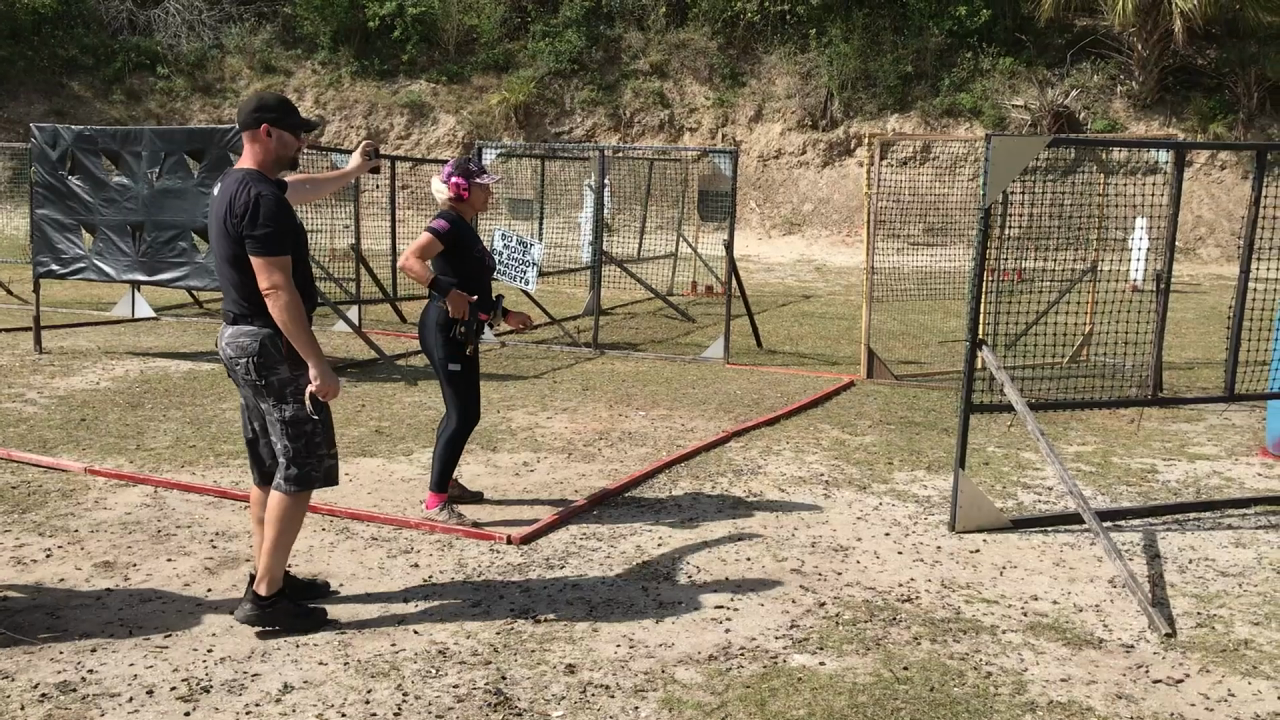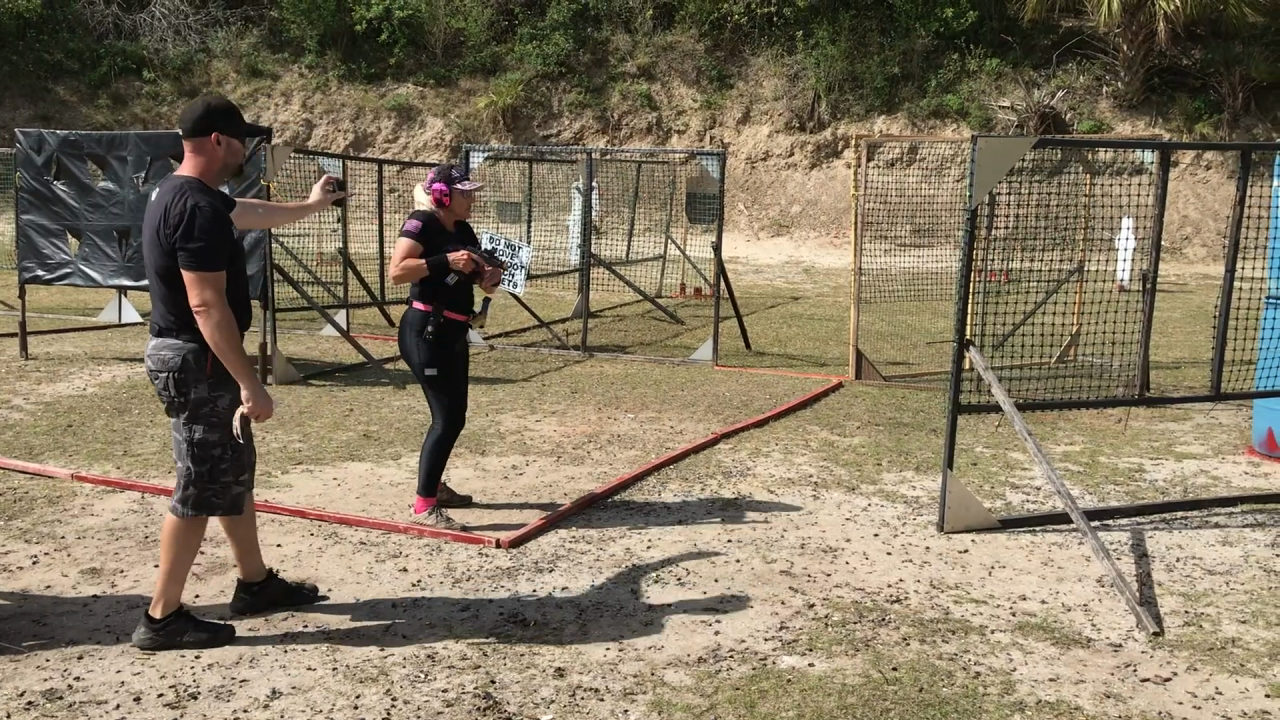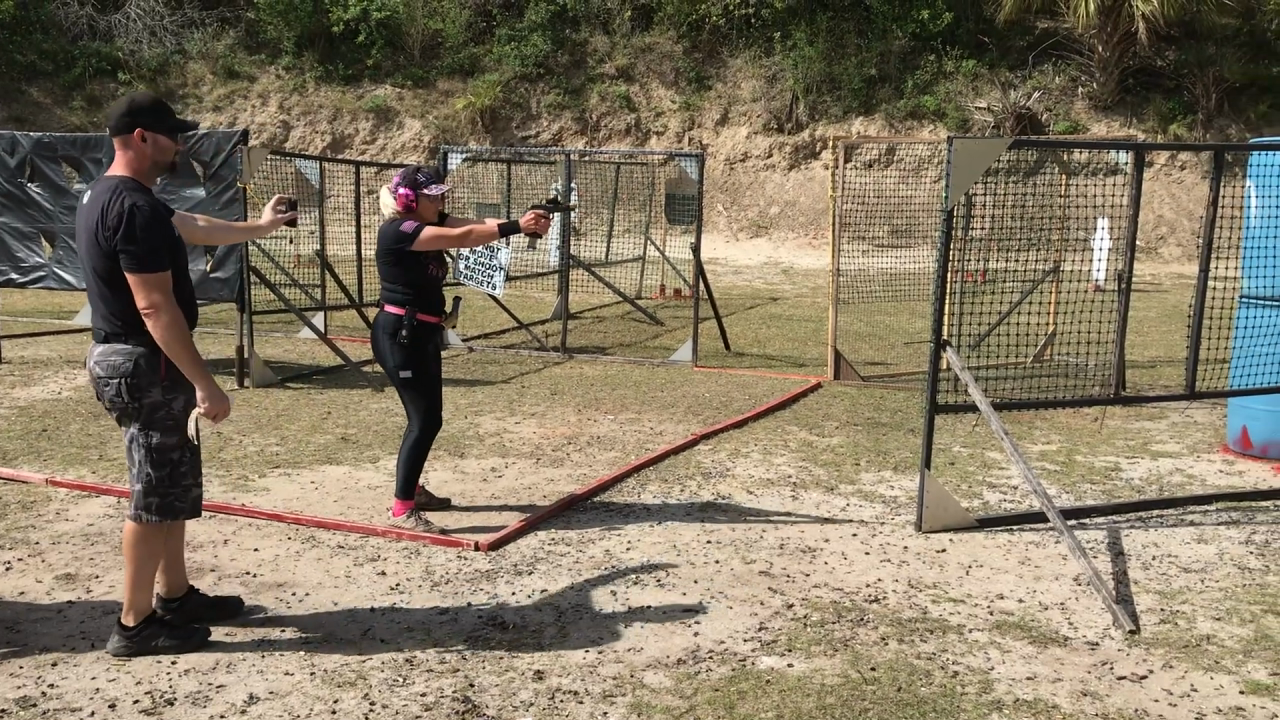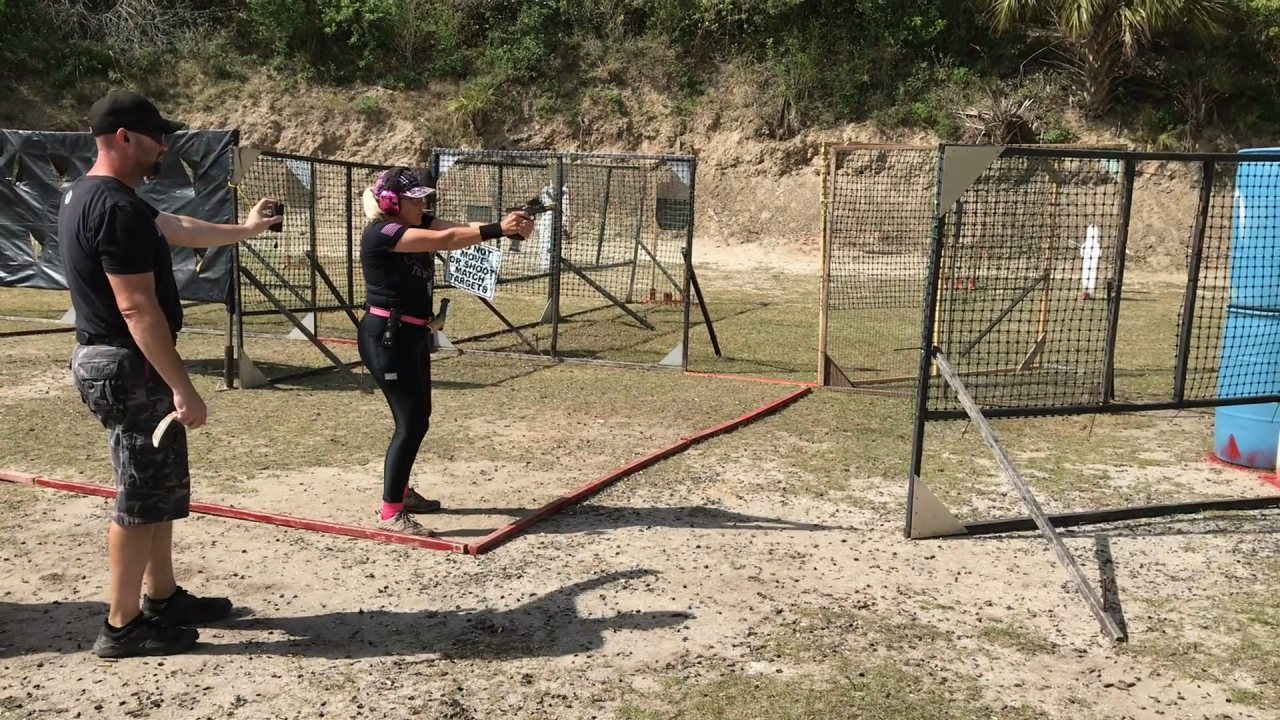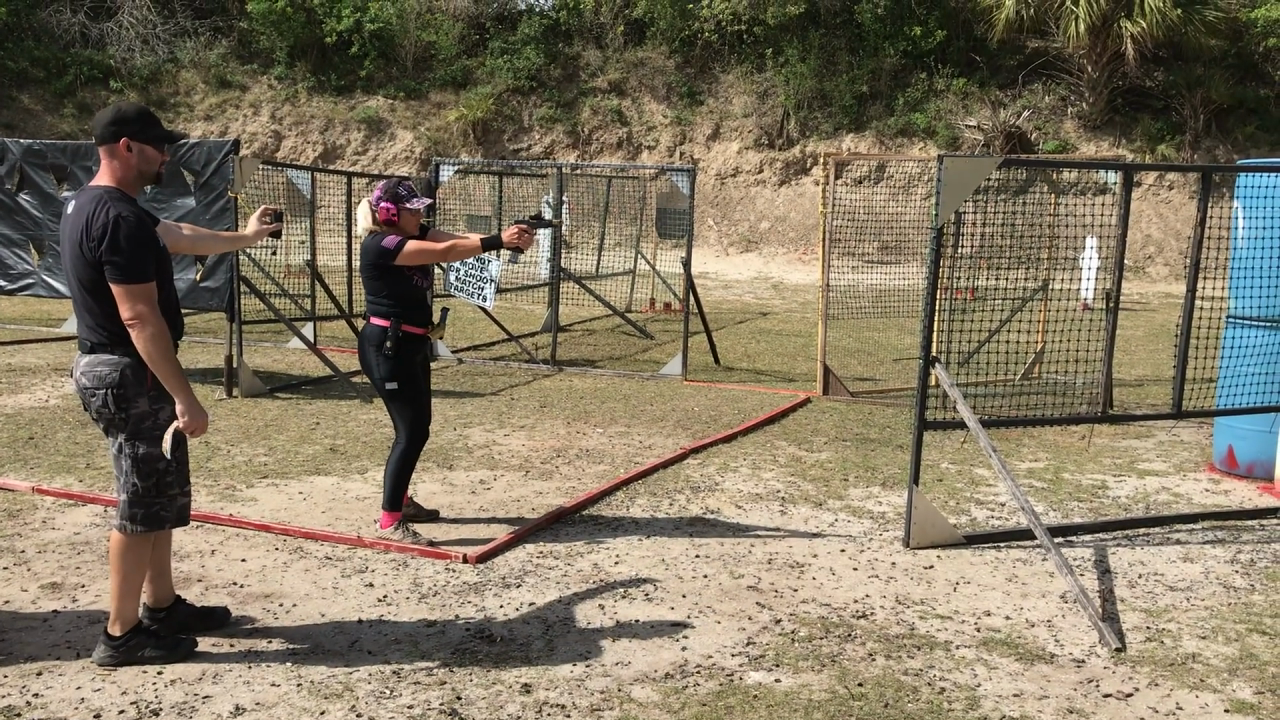
dt=0.7s
person 1, frame 1
left shoulder: (235, 184)
right shoulder: (260, 198)
left elbow: (299, 188)
right elbow: (277, 290)
left wrist: (349, 172)
right wrist: (317, 363)
left hip: (243, 341)
right hip: (271, 345)
left knee: (271, 469)
right knee: (300, 469)
left ankle: (268, 578)
right ankle: (266, 595)
person 1, frame 2
left shoulder: (179, 191)
right shoulder: (197, 208)
left elbow: (247, 213)
right elbow: (208, 307)
left wrist: (307, 205)
right wrist: (249, 384)
left hip: (188, 357)
right hip: (196, 361)
left knee: (233, 473)
right knee: (201, 488)
left ankle: (255, 582)
right ankle: (162, 618)
person 1, frame 3
left shoulder: (108, 193)
right shoulder: (135, 207)
left elbow: (190, 227)
right elbow: (157, 308)
left wrist: (258, 227)
right wrist: (204, 383)
left hip: (130, 359)
right hip: (146, 366)
left knee: (170, 486)
right knee: (157, 494)
left ankle: (175, 596)
right ankle: (135, 624)
person 1, frame 4
left shoulder: (91, 194)
right shoulder: (116, 208)
left elbow: (176, 228)
right elbow: (138, 309)
left wrist: (243, 230)
right wrist: (183, 389)
left hip: (115, 362)
right hip: (129, 369)
left knee: (161, 488)
right knee: (142, 496)
left ankle: (163, 599)
right ankle: (123, 626)
person 1, frame 5
left shoulder: (90, 203)
right shoulder: (120, 217)
left elbow: (178, 236)
right elbow: (140, 318)
left wrist: (244, 236)
right wrist: (185, 397)
left hip: (114, 369)
right hip: (131, 377)
left knee: (159, 497)
right knee: (144, 505)
left ankle: (162, 606)
right ankle: (122, 634)
person 2, frame 1
left shoulder: (465, 227)
right shoulder: (448, 222)
right elbow: (408, 261)
left wrist: (504, 314)
right wrist: (446, 293)
left hip: (461, 331)
right hip: (447, 330)
left knee: (463, 411)
right knee: (463, 414)
left ankle: (446, 483)
right ankle: (435, 502)
person 2, frame 2
left shoulder: (462, 229)
right shoulder: (422, 224)
left elbow: (485, 283)
right elbow: (398, 272)
left wrist: (488, 273)
right wrist: (448, 261)
left hip: (454, 333)
right hip: (426, 332)
left knee: (453, 414)
right knee: (447, 419)
left ankle: (433, 487)
right ankle: (422, 506)
person 2, frame 3
left shoulder: (429, 224)
right shoulder: (397, 231)
left elbow: (477, 224)
right elbow: (462, 237)
left wrist: (522, 223)
right wrist: (516, 227)
left hip: (423, 333)
right hip: (399, 335)
left knee: (426, 416)
right knee: (425, 420)
left ankle: (412, 489)
right ankle: (401, 509)
person 2, frame 4
left shoulder: (417, 225)
right shoulder: (380, 234)
left elbow: (461, 228)
right elbow: (444, 240)
left wrist: (507, 226)
right wrist: (498, 229)
left hip: (412, 335)
right hip: (386, 338)
left knee: (418, 417)
right knee: (411, 423)
left ankle: (401, 492)
right ankle: (389, 512)
person 2, frame 5
left shoulder: (415, 235)
right shoulder: (379, 244)
left elbow: (459, 238)
right elbow: (445, 252)
left wrist: (506, 239)
right wrist: (498, 242)
left hip: (412, 345)
right hip: (387, 348)
left knee: (418, 426)
right knee: (412, 432)
left ankle: (401, 501)
right ankle: (389, 521)
